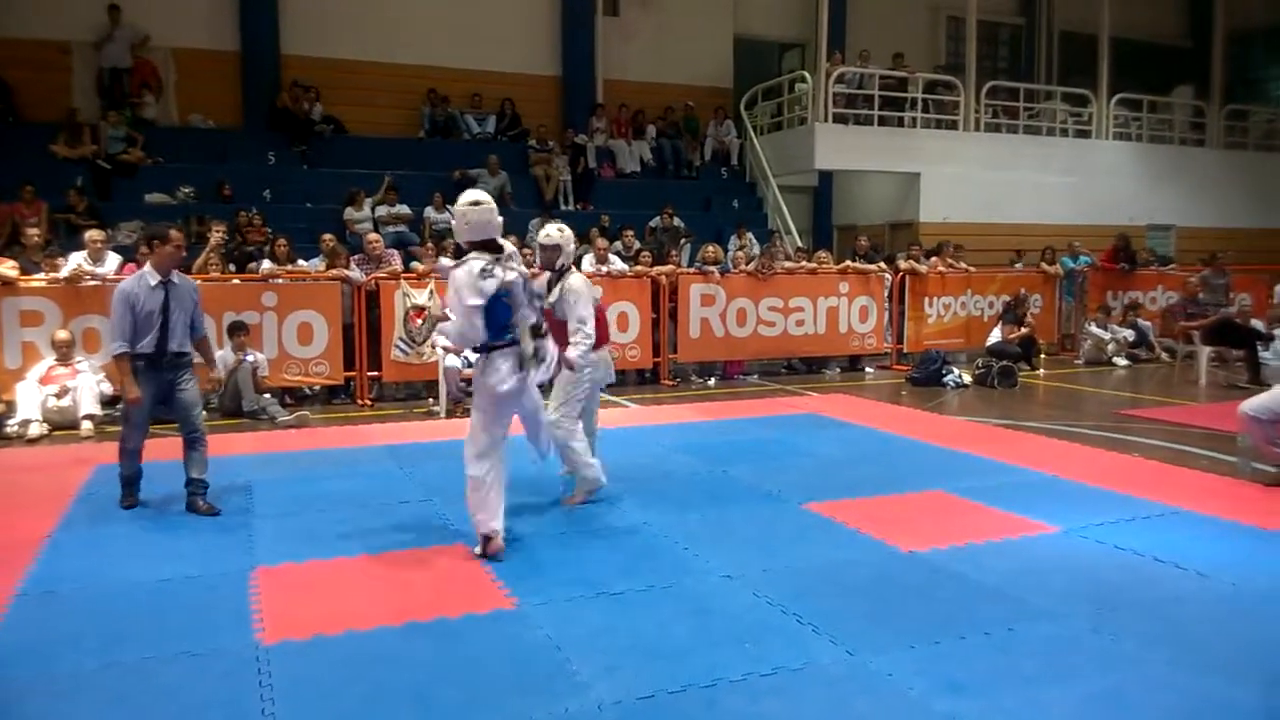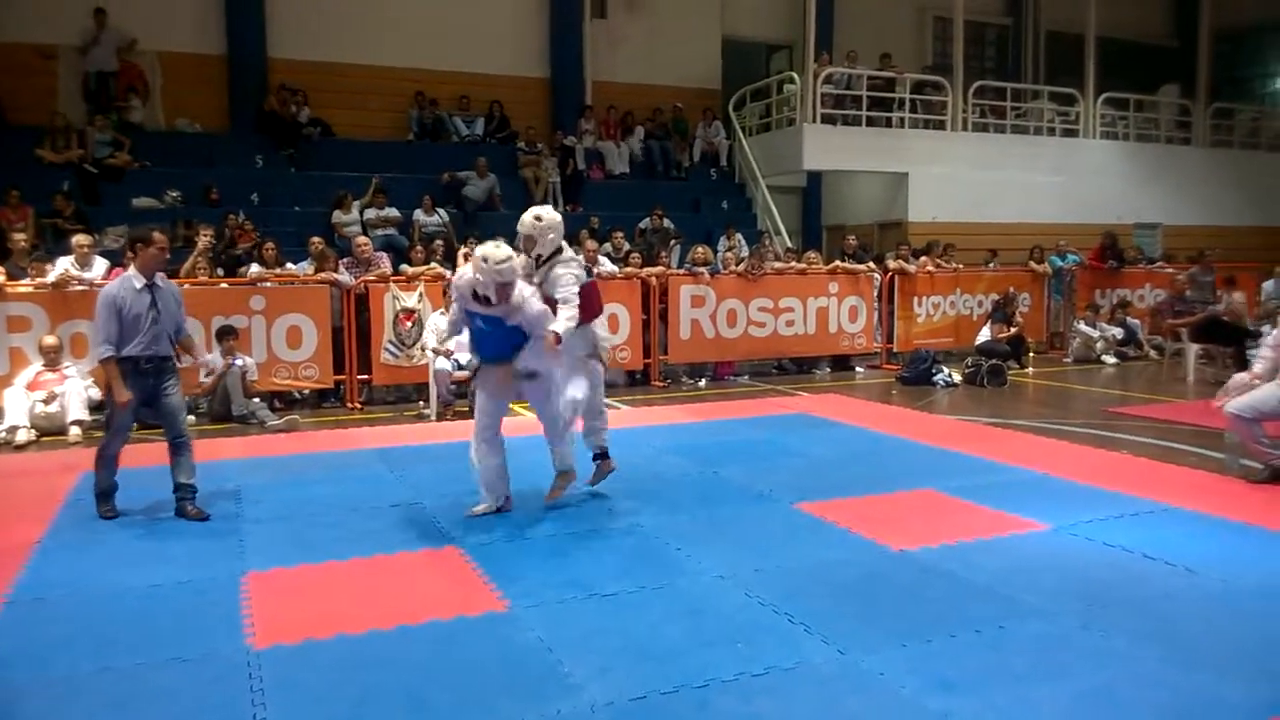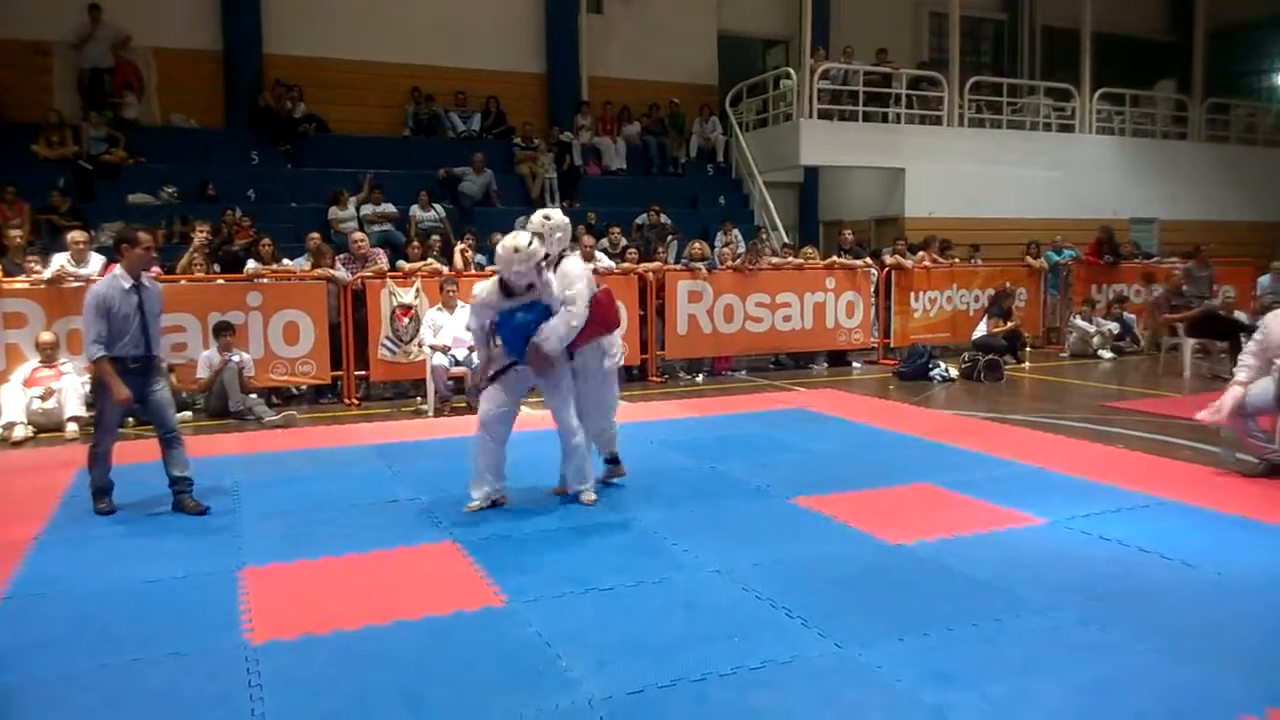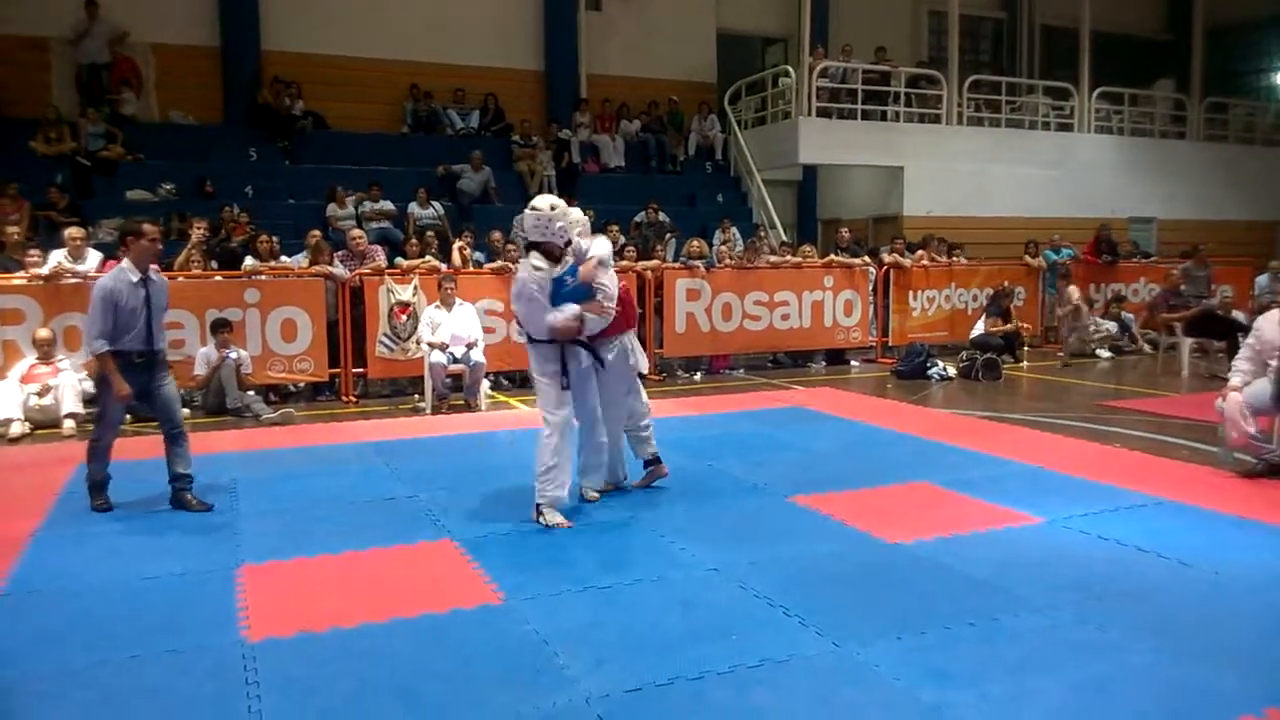
dt=0.3s
person 1, frame 1
left shoulder: (467, 275)
right shoulder: (506, 255)
left elbow: (466, 334)
left wrist: (446, 330)
left hip: (499, 366)
right hip: (532, 353)
left knee: (484, 452)
right knee: (525, 405)
left ankle: (490, 532)
person 1, frame 2
left shoulder: (526, 301)
right shoulder: (464, 284)
left elbow: (544, 346)
left wrist: (510, 370)
right wrist: (453, 326)
left hip: (528, 364)
right hip: (489, 365)
left knee: (553, 418)
right knee: (485, 430)
left ankle: (564, 465)
right ankle: (497, 497)
person 1, frame 3
left shoulder: (547, 282)
right shoulder: (486, 295)
right elbow: (479, 329)
right wrist: (484, 360)
left hip: (549, 362)
right hip: (512, 365)
left knee: (567, 423)
right knee: (489, 423)
left ankle: (582, 485)
right ankle: (488, 492)
person 1, frame 4
left shoulder: (568, 260)
right shoulder: (531, 272)
left elbow: (593, 303)
right elbow: (537, 325)
left wrist: (576, 320)
right wrist: (581, 312)
left hip: (576, 349)
right hip: (549, 355)
left knee: (591, 417)
right knee: (558, 422)
left ankle: (589, 479)
right ankle: (547, 502)
person 2, frame 1
left shoulder: (188, 287)
right shoulder: (128, 289)
left elbow: (198, 332)
right elbow: (119, 344)
left wrist: (211, 366)
right wrist: (129, 384)
left hip: (181, 366)
right hip: (144, 367)
left knee: (195, 432)
right knee: (133, 436)
left ankle: (197, 495)
right ankle: (130, 487)
person 2, frame 2
left shoulder: (170, 290)
right shoulder: (113, 292)
left elbow: (180, 332)
right elbow: (104, 347)
left wrist: (199, 356)
right wrist: (117, 387)
left hip: (164, 370)
right hip: (128, 372)
left knee: (180, 436)
right knee: (114, 440)
left ankle: (185, 499)
right ankle: (105, 497)
person 2, frame 3
left shoulder: (153, 289)
right shoulder: (101, 292)
right elbow: (94, 348)
left wrist: (159, 368)
right wrist: (116, 385)
left hip: (150, 369)
right hip: (115, 371)
left knee: (170, 431)
right knee: (104, 438)
left ankle: (182, 493)
right ankle: (101, 494)
person 2, frame 4
left shoulder: (159, 283)
right shoulder: (108, 286)
right elbow: (97, 341)
left wrist: (166, 363)
right wrist: (116, 381)
left hip: (155, 363)
right hip: (120, 365)
left knee: (175, 426)
right knee: (105, 432)
left ankle: (182, 490)
right ankle: (97, 488)
person 3, frame 1
left shoulder: (574, 286)
right shoulder: (548, 281)
left elbow: (584, 334)
left wrist: (571, 359)
left hip: (585, 360)
right hip: (573, 358)
left knee: (561, 419)
right knee: (581, 416)
left ankle: (589, 478)
right ankle: (585, 464)
person 3, frame 2
left shoulder: (562, 271)
right shoulder: (541, 257)
left elbow: (568, 307)
left wrist: (555, 334)
left hip: (579, 337)
right hip: (583, 335)
right knee: (590, 401)
right ankle: (602, 456)
person 3, frame 3
left shoulder: (570, 270)
right shoulder: (552, 267)
left elbow: (573, 314)
left wrist: (544, 347)
left hip: (594, 349)
right hip: (585, 349)
left knee: (594, 413)
right knee: (598, 412)
right ankle: (612, 460)
person 3, frame 4
left shoulder: (592, 270)
right shoulder: (585, 259)
left hip: (613, 348)
right hip: (611, 345)
left knee: (607, 415)
right knee: (631, 409)
left ankle: (612, 476)
right ankle: (652, 461)
